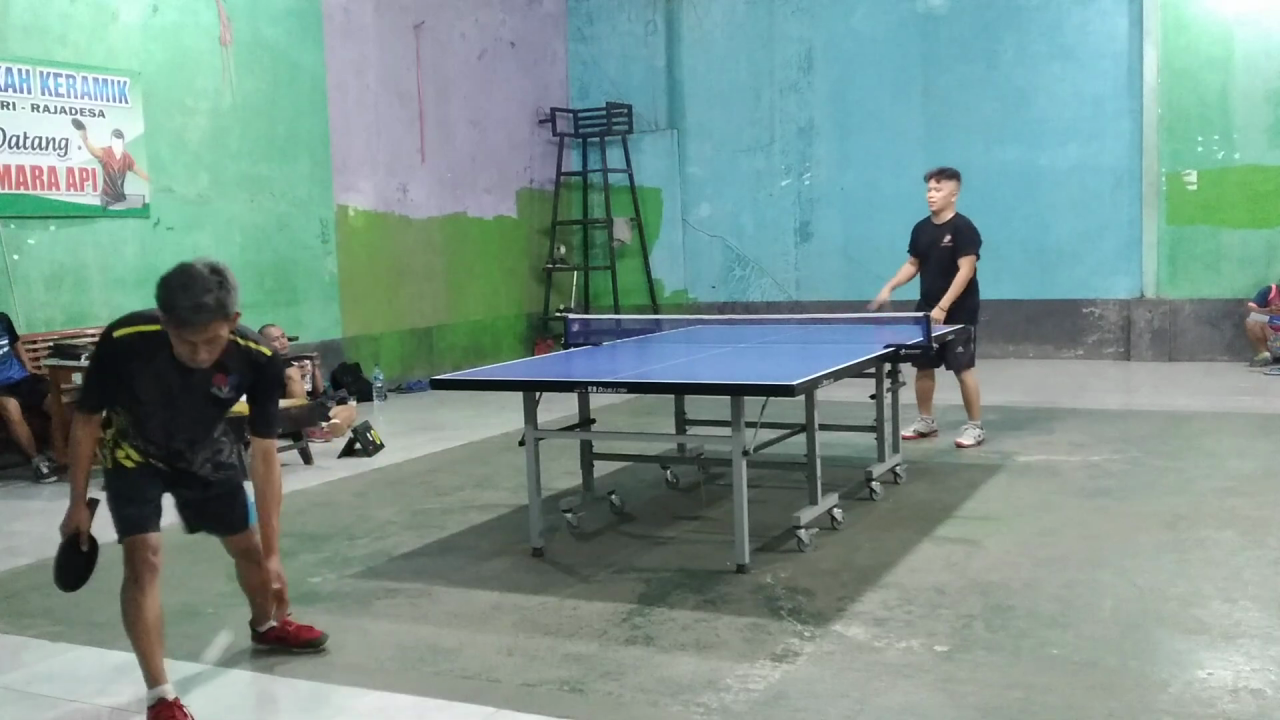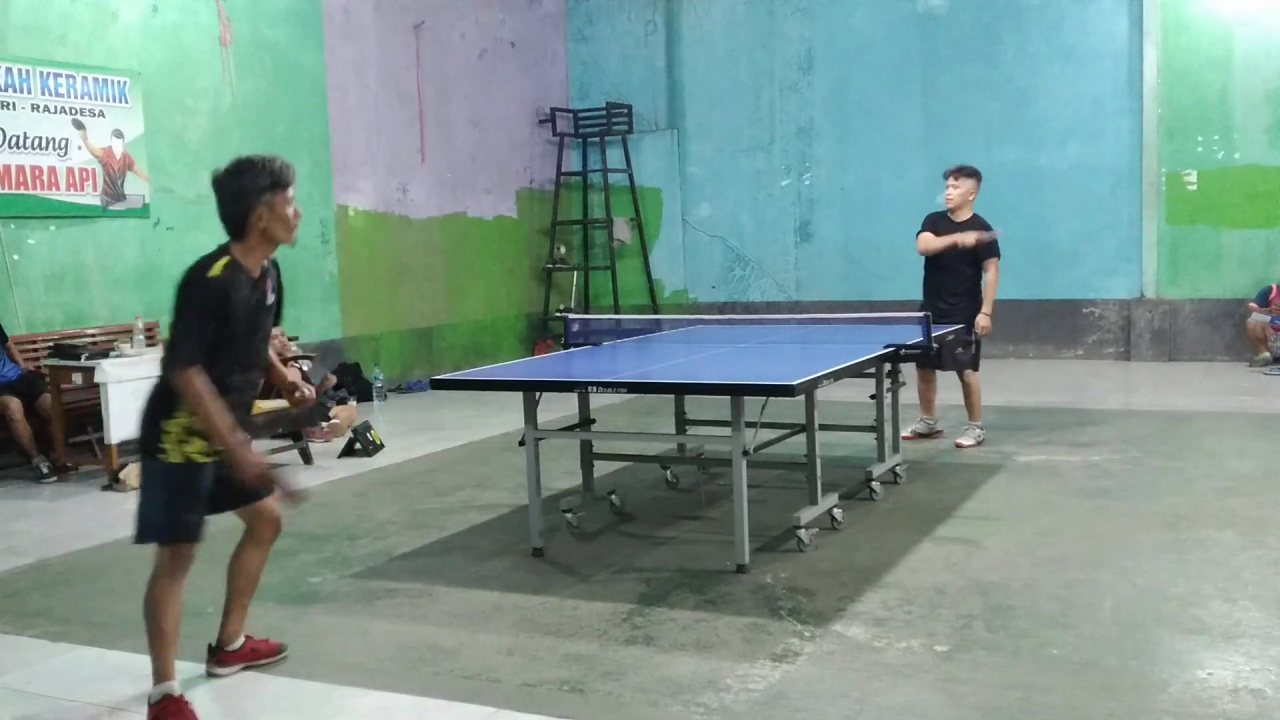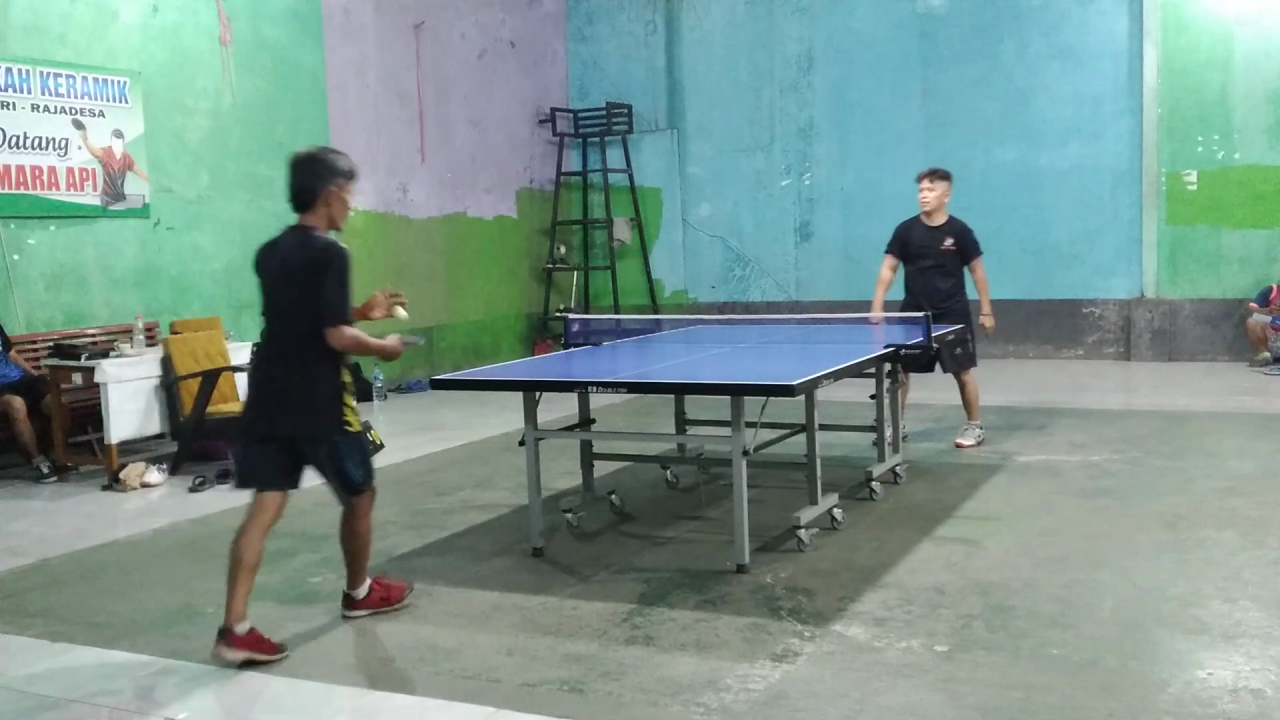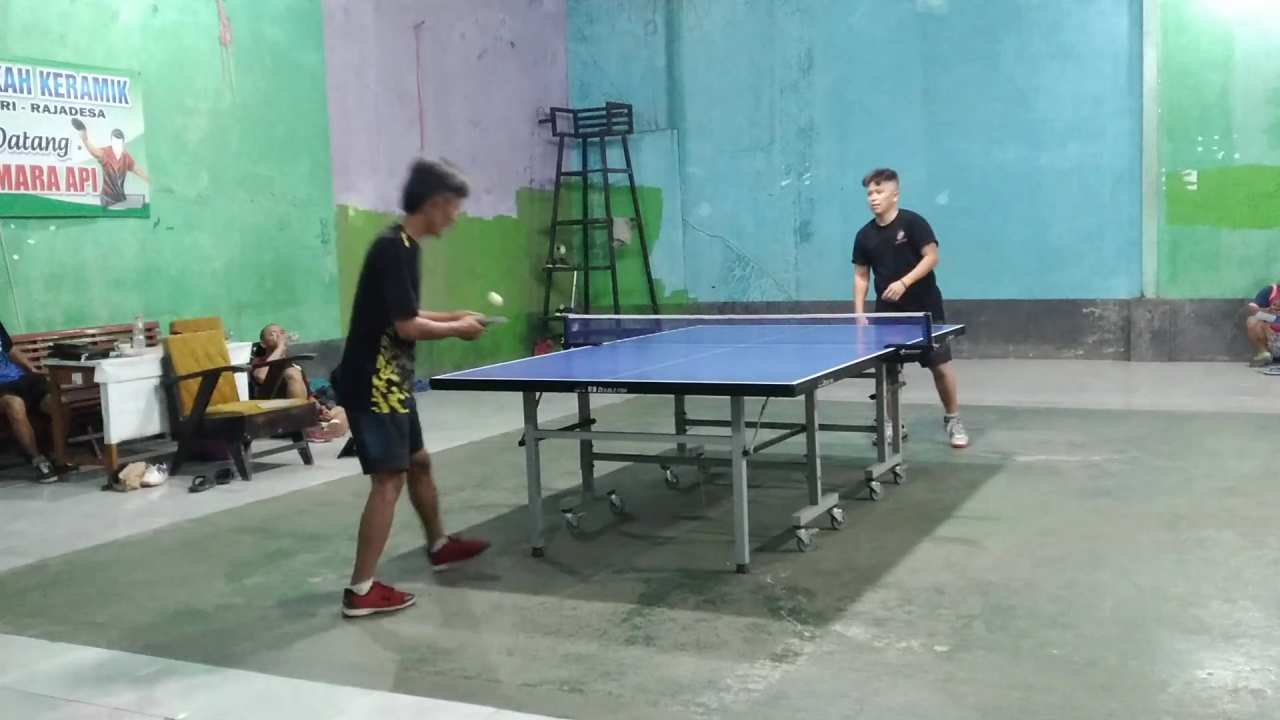
dt=0.5s
person 1, frame 1
left shoulder: (259, 358)
right shoulder: (123, 341)
left elbow: (264, 455)
right elbow: (86, 418)
left wrist: (273, 552)
right wrist: (78, 503)
left hip: (206, 453)
right hip: (135, 454)
left knee: (247, 545)
right knee: (143, 556)
left ankle: (266, 624)
person 1, frame 2
left shoulder: (266, 272)
right shoulder: (207, 281)
right elbow: (187, 373)
left wrist: (288, 380)
right wrist: (241, 449)
left hip: (221, 432)
right hip: (179, 437)
left knee: (266, 519)
right knee: (176, 556)
left ankle: (231, 644)
person 1, frame 3
left shoulder: (271, 252)
right shoulder: (328, 253)
right elbow: (335, 337)
left wrist: (359, 311)
right wrist: (382, 346)
left hip: (268, 401)
right hip: (320, 404)
left knee: (265, 508)
right knee: (360, 496)
left ankle: (235, 627)
right ankle: (359, 593)
person 1, frame 4
left shoulder: (399, 245)
right shoulder: (397, 250)
right elbow: (405, 325)
left wrist: (451, 318)
right wrist: (456, 329)
left hip: (388, 378)
right hip: (372, 383)
left knee: (418, 459)
right knee: (390, 479)
left ankle: (438, 544)
right ankle: (360, 590)
person 2, frame 1
left shoulder: (964, 229)
right shoulder: (921, 228)
left elbow: (966, 271)
right elbow: (912, 266)
left wrist: (943, 307)
right wrist: (887, 289)
left hip: (958, 312)
right hip: (928, 310)
left knee: (963, 368)
right knee: (923, 366)
left ankle: (975, 426)
right ankle: (926, 421)
person 2, frame 2
left shoulder: (983, 229)
right shoulder: (934, 220)
left elbow: (991, 271)
right elbow: (923, 246)
left wrist: (986, 312)
right wrist: (957, 238)
left hip: (963, 313)
right hip: (931, 309)
left knee: (966, 370)
right knee: (924, 366)
left ankle: (976, 427)
right ankle: (929, 421)
person 2, frame 3
left shoulder: (959, 231)
right shoulder: (906, 230)
left elbow: (977, 270)
right elbow: (888, 268)
left wrist: (986, 310)
right wrist: (877, 305)
left hip: (952, 314)
right hip: (913, 313)
left knee: (962, 370)
right knee: (899, 369)
left ankle: (974, 426)
right ankle: (896, 425)
person 2, frame 4
left shoulder: (912, 222)
right shoulder: (865, 235)
left elbow: (932, 257)
right elbow: (861, 275)
left wrist: (903, 282)
right wrist: (859, 310)
left hip: (924, 307)
right hip: (887, 311)
left knee: (940, 365)
left ankle: (952, 419)
right ankle: (894, 425)
